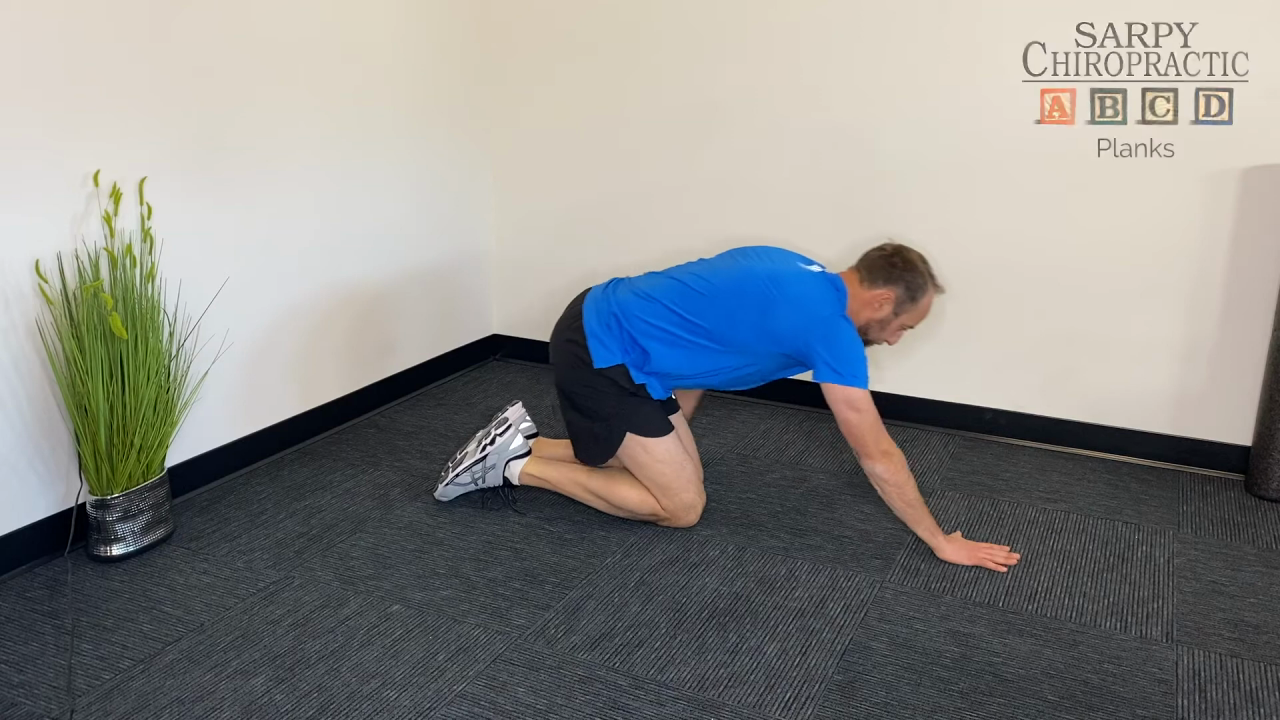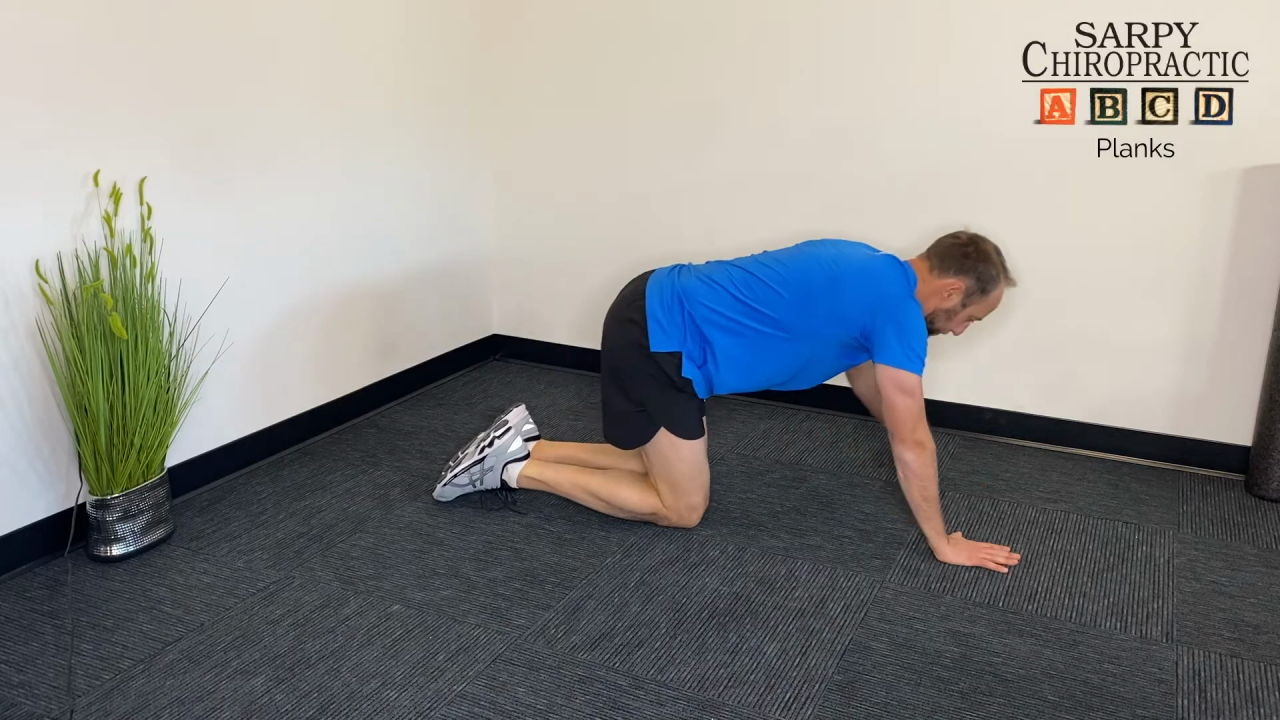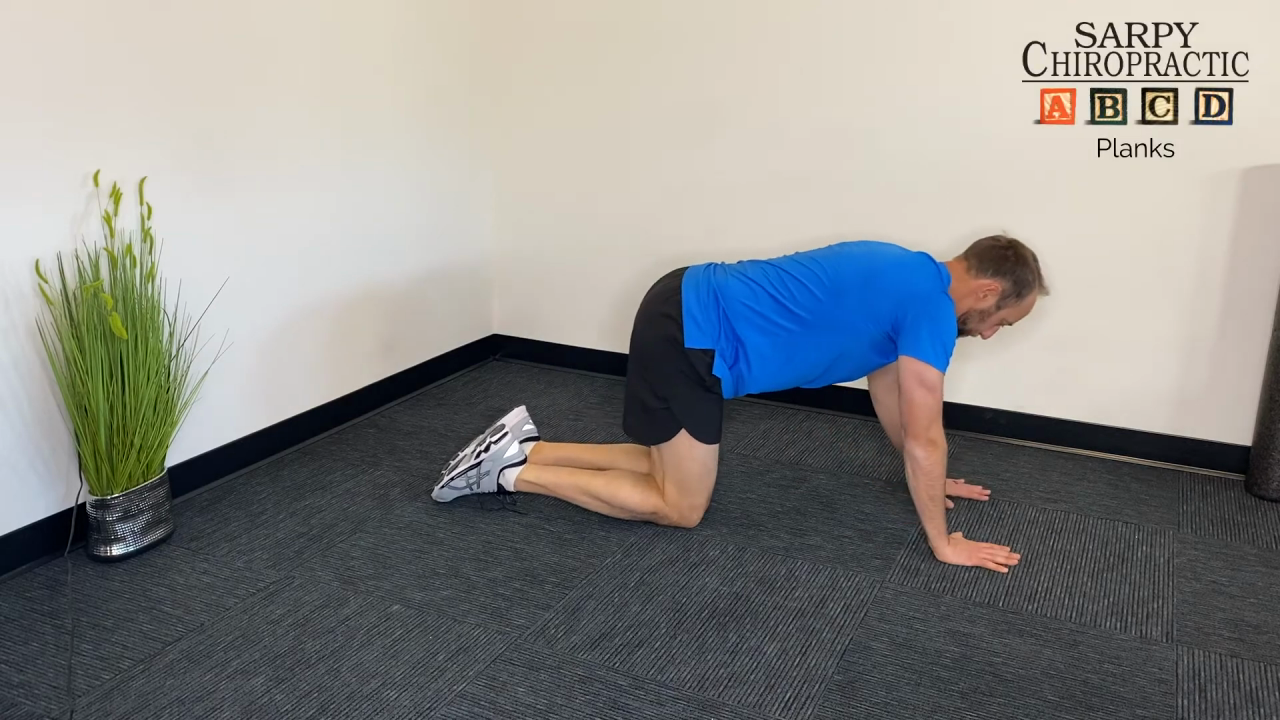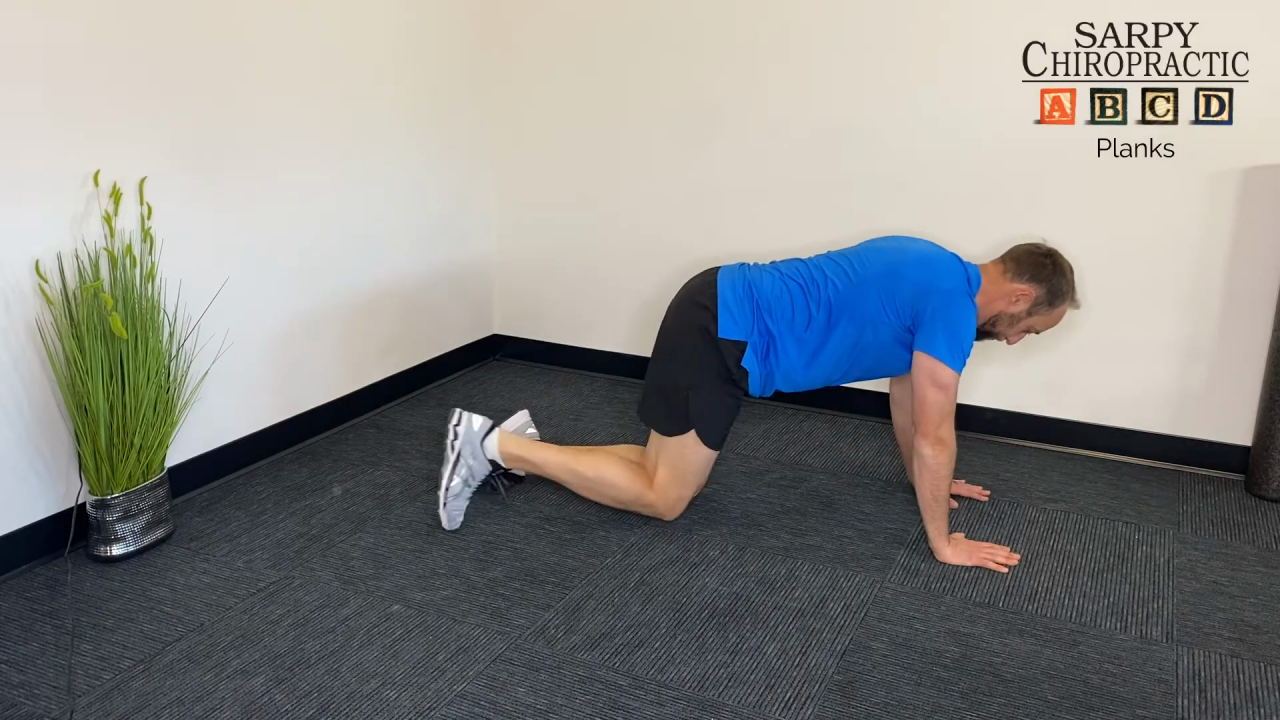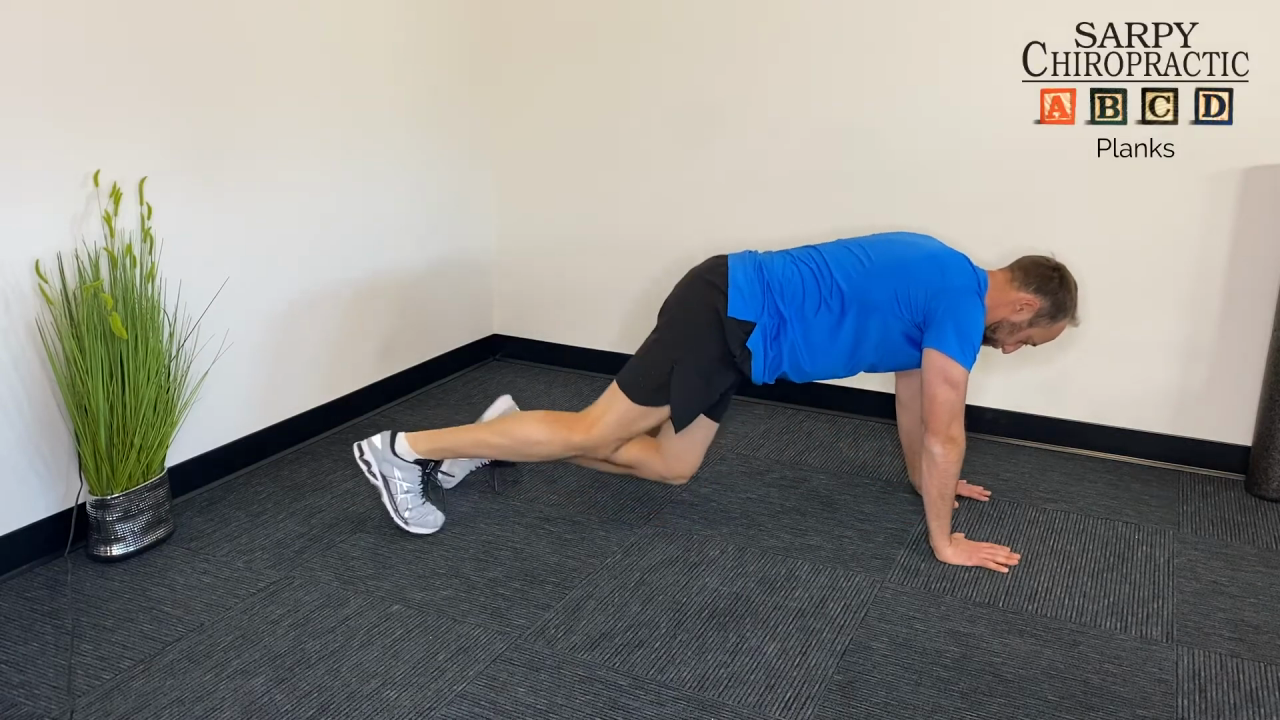
dt=0.5s
person 1, frame 1
left shoulder: (798, 273)
right shoulder: (826, 320)
right elbow: (876, 454)
left wrist: (673, 427)
right wrist: (941, 542)
left hip: (603, 332)
right hip: (601, 354)
left knee: (672, 472)
right knee: (682, 506)
left ankle: (527, 441)
right ankle: (518, 465)
person 1, frame 2
left shoulder: (873, 274)
right shoulder: (897, 307)
left elbow: (860, 363)
right elbow: (911, 445)
left wrist: (902, 431)
right wrist: (943, 543)
left hip: (658, 314)
right hip: (657, 338)
left knee: (670, 469)
right knee: (681, 508)
left ankle: (525, 444)
right ankle: (514, 467)
person 1, frame 3
left shoulder: (905, 280)
right shoulder: (932, 304)
left elbow: (886, 386)
right elbow: (925, 437)
left wrist: (928, 476)
right wrist: (942, 542)
left hip: (684, 313)
right hip: (688, 336)
left knee: (675, 468)
right knee: (681, 508)
left ankle: (527, 447)
right ankle: (514, 472)
person 1, frame 4
left shoulder: (934, 280)
right shoulder: (951, 302)
left elbow: (905, 390)
right elbow: (933, 435)
left wrist: (924, 477)
right wrist: (941, 541)
left hip: (724, 321)
right hip: (720, 330)
left knee: (678, 474)
right knee: (662, 498)
left ankle: (526, 449)
right ankle: (493, 444)
person 1, frame 5
left shoulder: (938, 284)
right shoulder: (961, 300)
left elbow: (910, 396)
right elbow: (944, 433)
left wrist: (924, 479)
right wrist: (945, 540)
left hip: (730, 314)
right hip: (728, 317)
left knee: (673, 466)
right knee: (596, 433)
left ankle: (507, 433)
right ankle: (407, 450)
